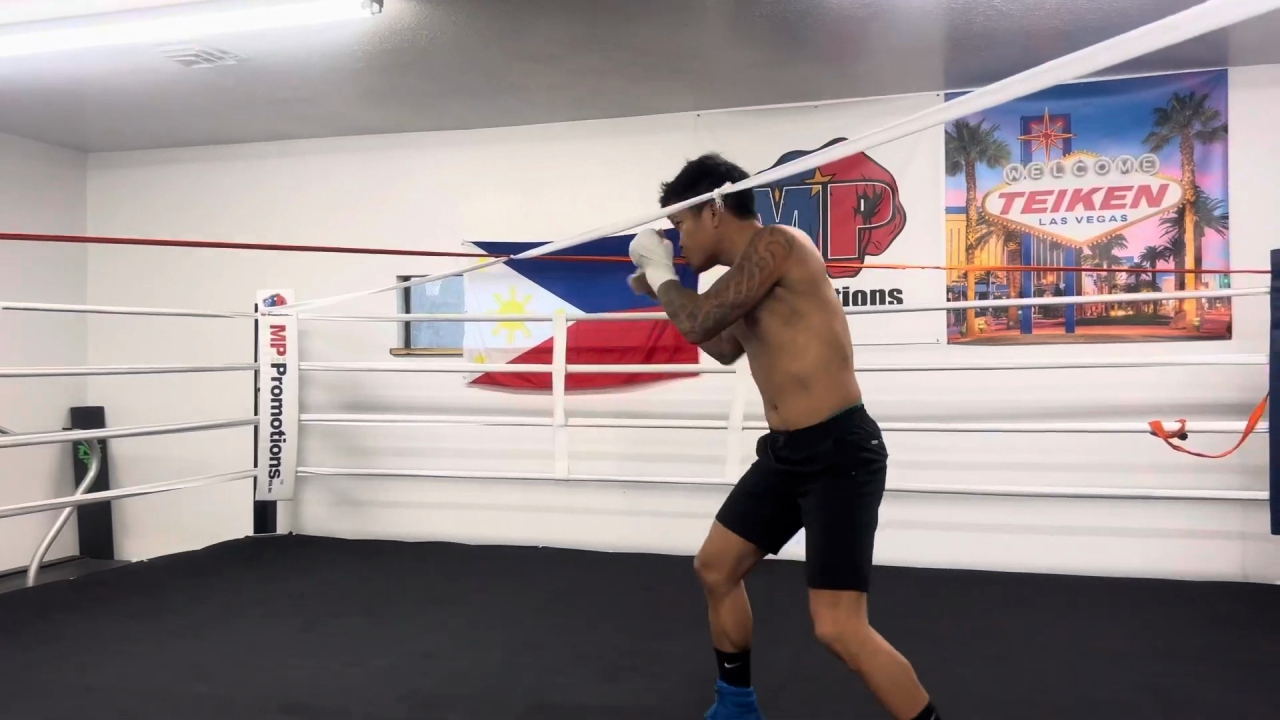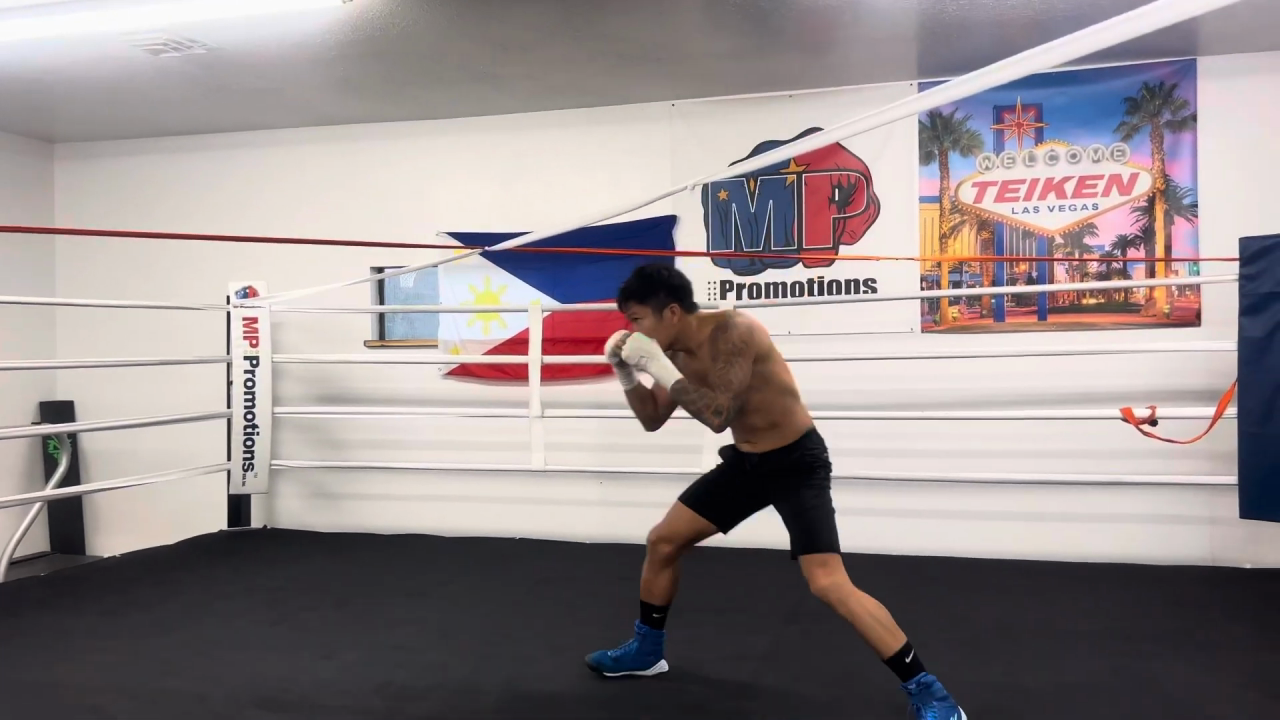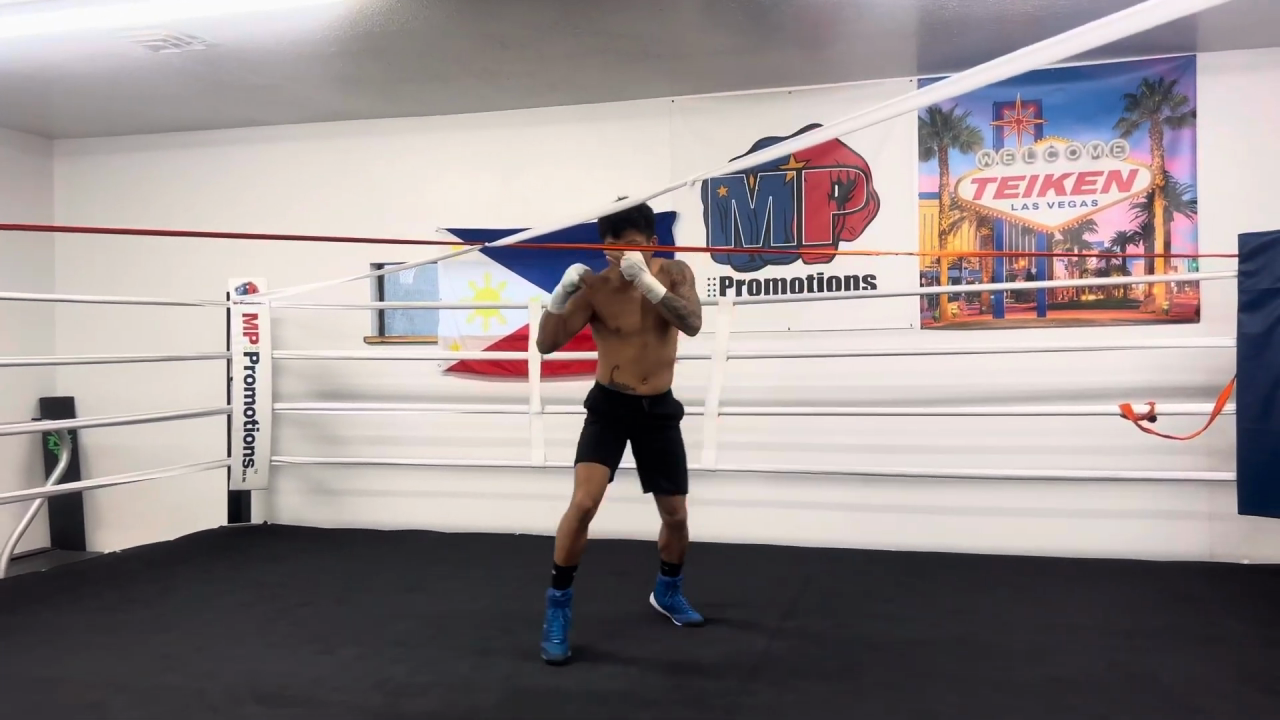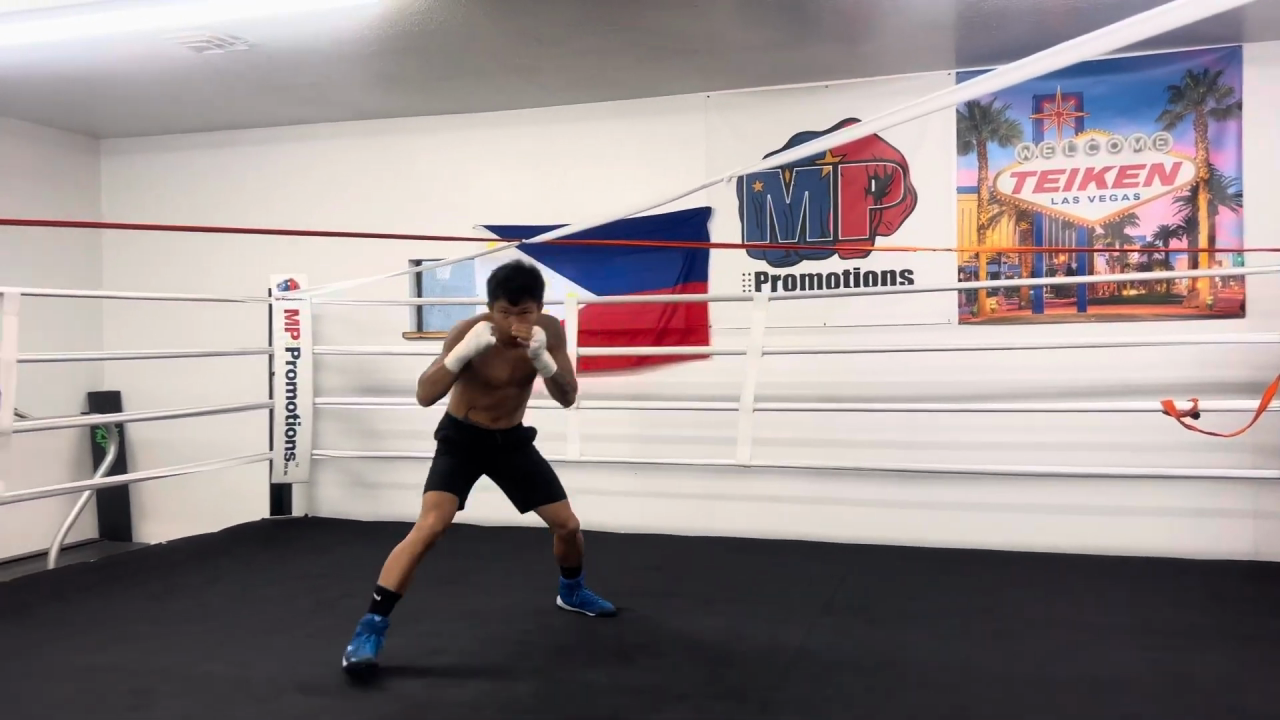
dt=0.7s
person 1, frame 1
left shoulder: (774, 244)
right shoulder: (747, 266)
left elbow: (698, 324)
right elbow: (725, 347)
left wrist: (659, 270)
right wrist: (661, 285)
left hip: (843, 452)
right hip: (786, 453)
left knee: (838, 629)
right knee: (714, 570)
person 1, frame 2
left shoulder: (733, 332)
right shoulder: (674, 352)
left elbow: (718, 414)
right elbow: (652, 419)
left wrist: (658, 369)
right wrist: (624, 373)
left hip: (799, 463)
right hip: (746, 462)
left knee: (829, 585)
right knee: (662, 544)
right ankle: (646, 649)
person 1, frame 3
left shoulder: (674, 273)
right shoulder: (593, 287)
left elbow: (692, 323)
right elbow: (546, 344)
left wrist: (646, 281)
right wrist: (562, 292)
left hip: (659, 409)
right hip: (609, 406)
left knee: (675, 514)
right knee: (583, 505)
left ankle: (667, 592)
right ankle: (558, 609)
person 1, frame 4
left shoulder: (551, 330)
right shoulder: (467, 330)
left elbow: (567, 397)
right elbow: (424, 395)
left wrist: (544, 358)
right wrist: (462, 352)
left hip: (512, 441)
right hip: (460, 438)
left knee: (567, 526)
right knee: (428, 529)
left ankle: (573, 591)
right ankle: (369, 630)
